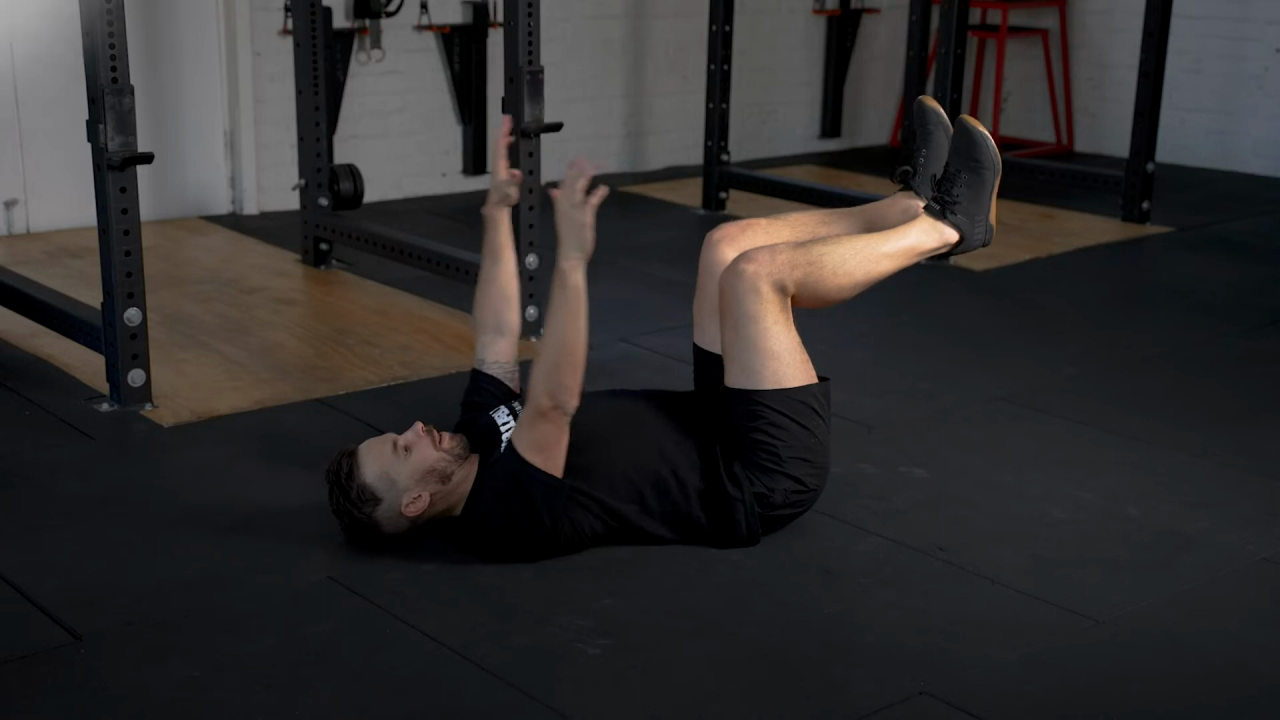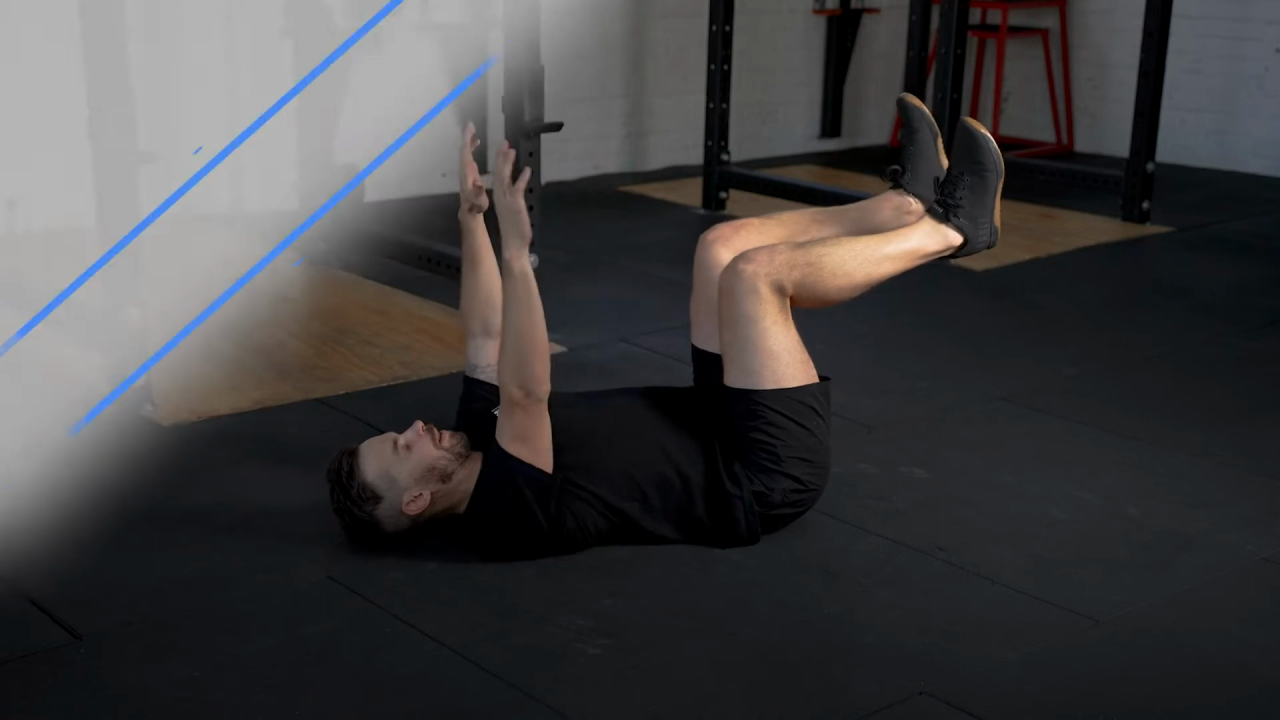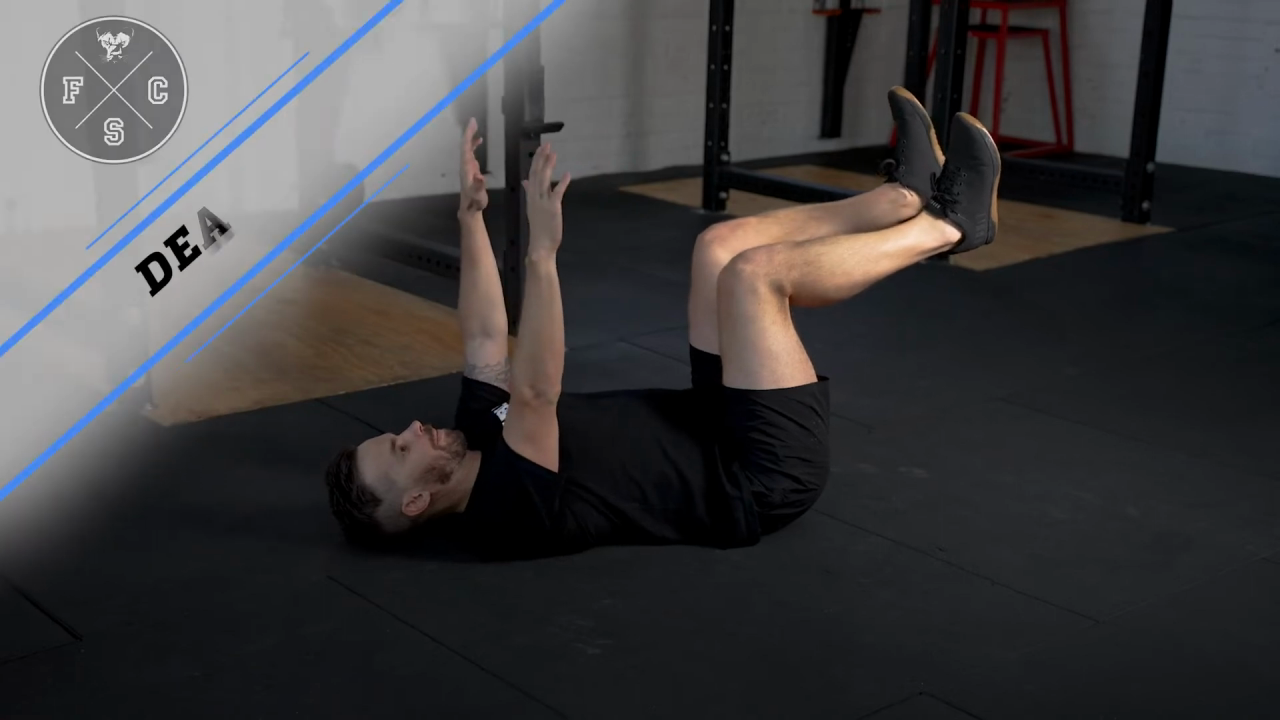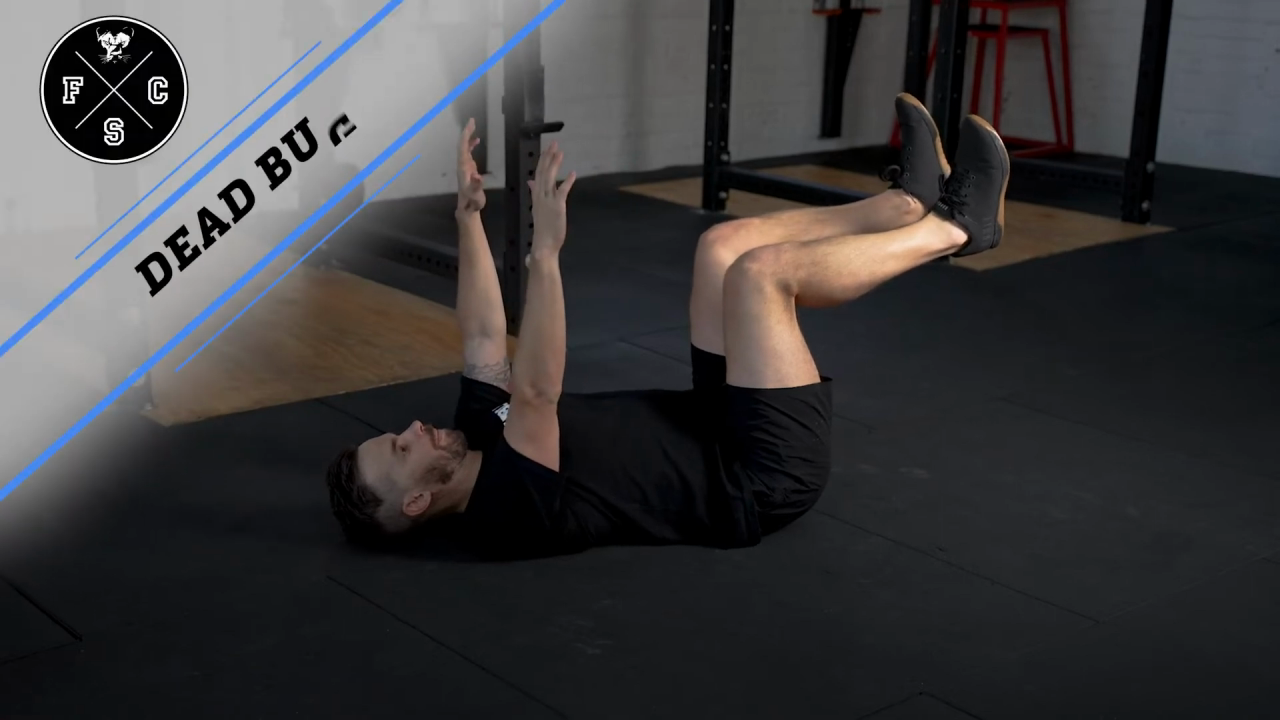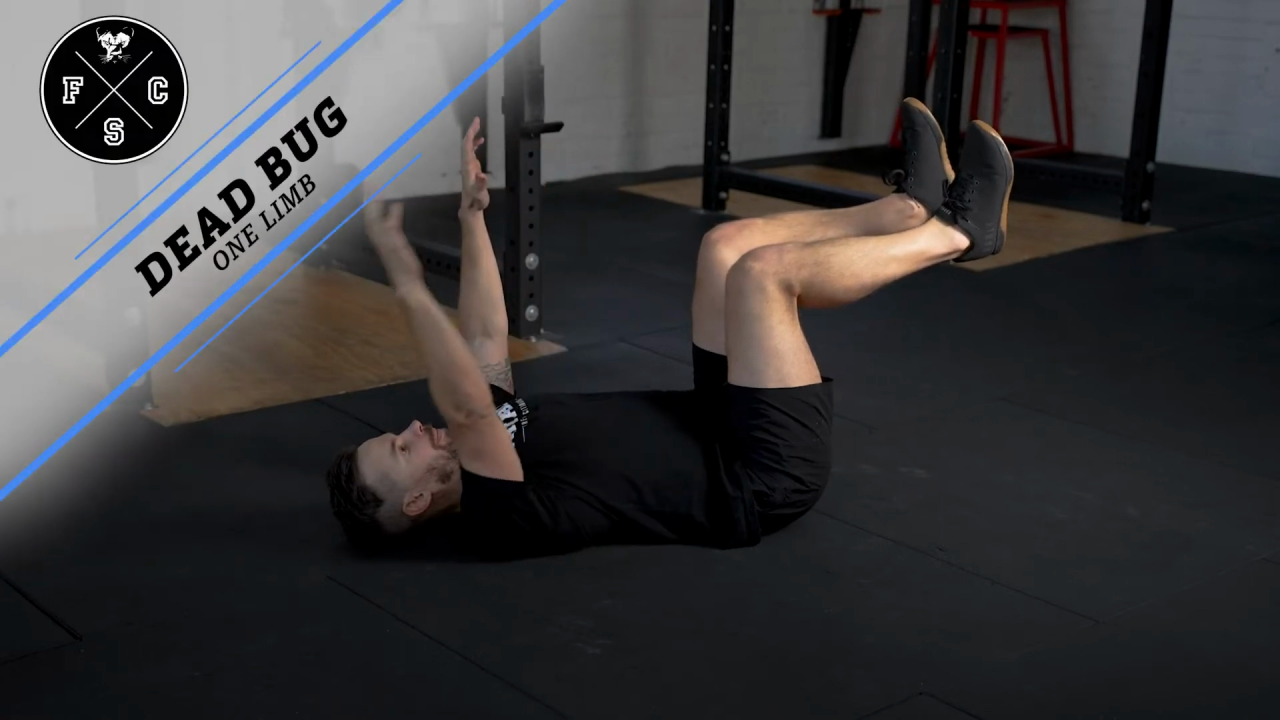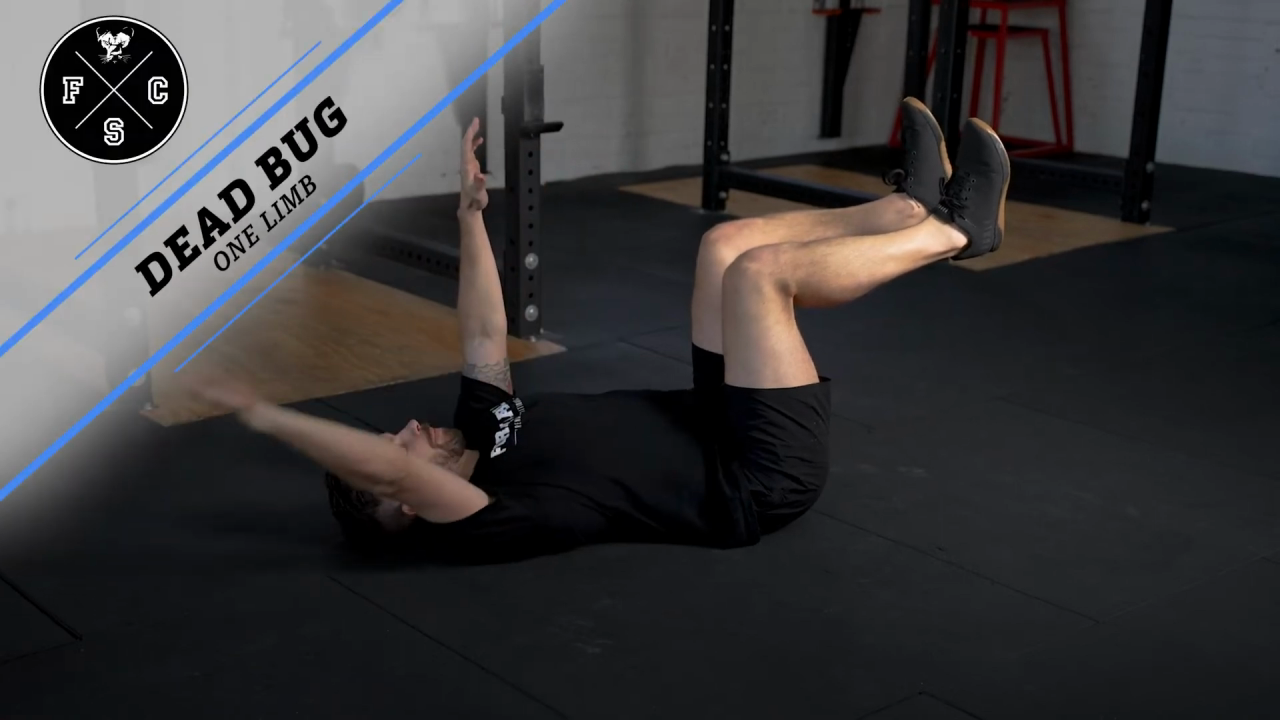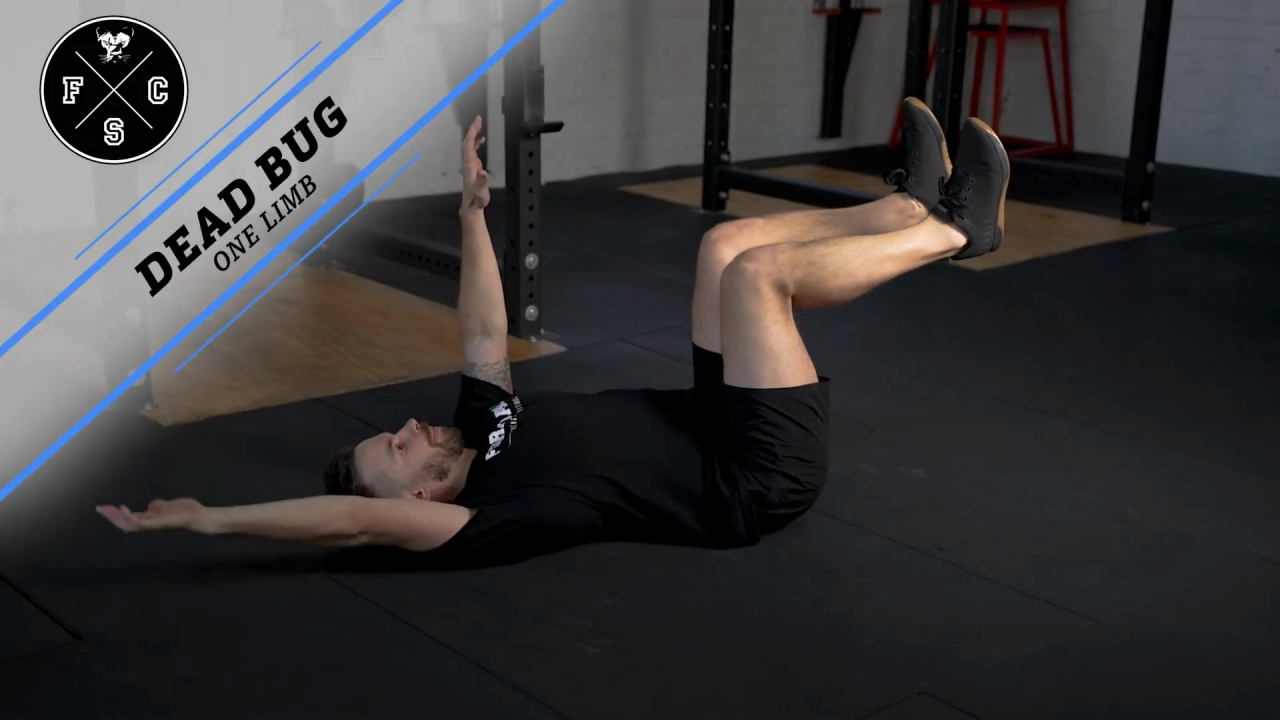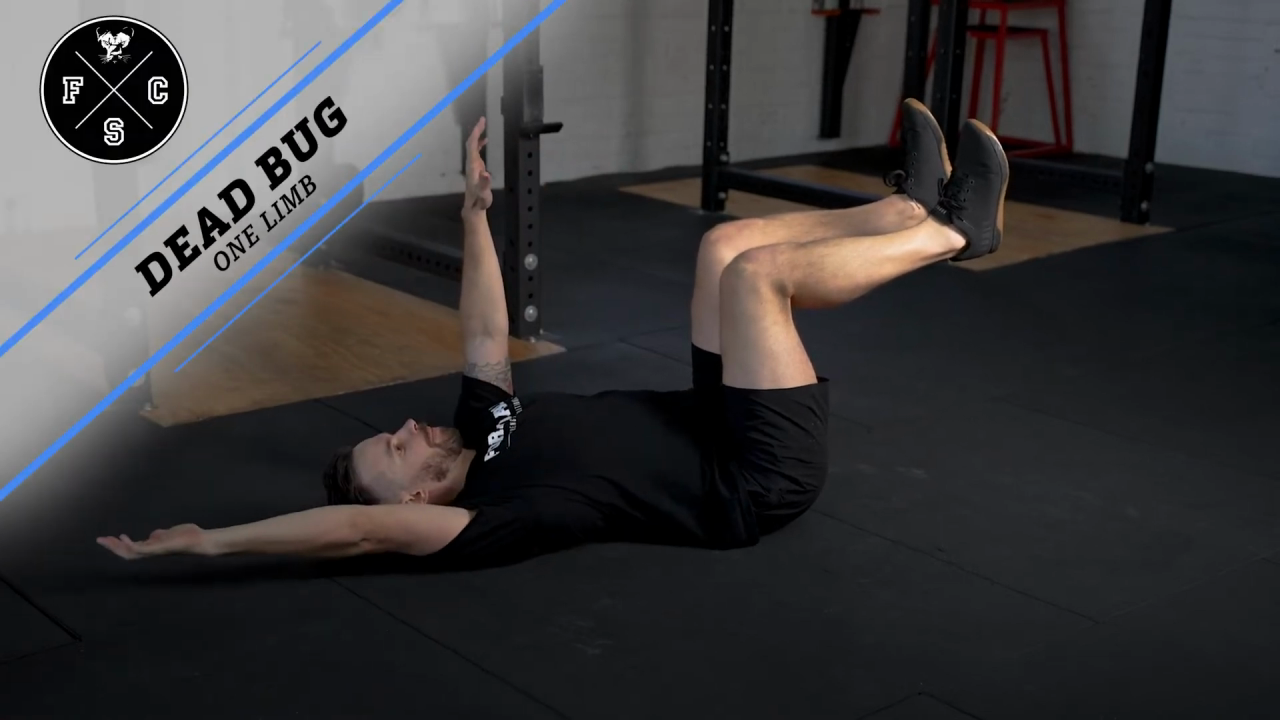
dt=0.4s
person 1, frame 1
left shoulder: (481, 434)
right shoulder: (505, 516)
left elbow: (497, 336)
right elbow: (554, 405)
left wrist: (498, 214)
right wrist: (572, 261)
left hip: (717, 429)
right hip: (761, 476)
left knee: (730, 244)
right knee: (756, 271)
left ankle: (916, 203)
right ankle: (945, 226)
person 1, frame 2
left shoulder: (480, 440)
right shoulder: (504, 515)
left elbow: (485, 340)
right elbow: (524, 392)
left wrist: (470, 220)
right wrist: (512, 249)
left hip: (719, 429)
right hip: (764, 475)
left knee: (725, 244)
right knee: (756, 272)
left ankle: (912, 204)
right ankle: (951, 230)
person 1, frame 3
left shoulder: (480, 436)
right shoulder: (506, 515)
left elbow: (486, 340)
right elbow: (535, 395)
left wrist: (470, 216)
right wrist: (541, 253)
left hip: (718, 431)
right hip: (763, 478)
left knee: (723, 245)
right knee: (756, 273)
left ankle: (906, 194)
right ankle: (947, 224)
person 1, frame 4
left shoulder: (478, 438)
right shoulder: (505, 513)
left elbow: (483, 339)
right elbow: (534, 395)
left wrist: (467, 215)
right wrist: (544, 252)
left hip: (716, 428)
right hip: (762, 476)
left knee: (726, 245)
right knee: (763, 271)
left ankle: (913, 201)
right ankle: (955, 226)
person 1, frame 5
left shoulder: (475, 441)
right shoulder: (496, 518)
left elbow: (486, 340)
right elbow: (467, 408)
left wrist: (471, 215)
right wrist: (411, 289)
left hip: (717, 429)
right hip: (762, 477)
left knee: (728, 245)
right knee: (765, 270)
left ankle: (915, 206)
right ankle: (958, 231)
person 1, frame 6
left shoulder: (479, 430)
right shoulder: (496, 523)
left elbow: (485, 335)
right elbow: (394, 472)
left wrist: (470, 214)
right wrist: (268, 413)
left hip: (711, 428)
right hip: (760, 478)
left knee: (728, 242)
right knee: (761, 269)
left ankle: (914, 206)
right ankle: (955, 230)
person 1, frame 7
left shoulder: (482, 431)
right shoulder: (494, 514)
left elbow: (485, 335)
right elbow: (360, 522)
left wrist: (471, 211)
right wrist: (211, 515)
left hip: (716, 427)
right hip: (759, 478)
left knee: (728, 243)
right knee: (758, 271)
left ankle: (912, 207)
right ankle: (952, 231)
person 1, frame 8
left shoulder: (483, 430)
right shoulder: (497, 516)
left elbow: (486, 337)
right elbow: (361, 531)
left wrist: (474, 212)
right wrist: (210, 540)
left hip: (711, 426)
right hip: (760, 478)
left knee: (726, 245)
right knee: (757, 273)
left ankle: (914, 208)
right ankle: (953, 234)
